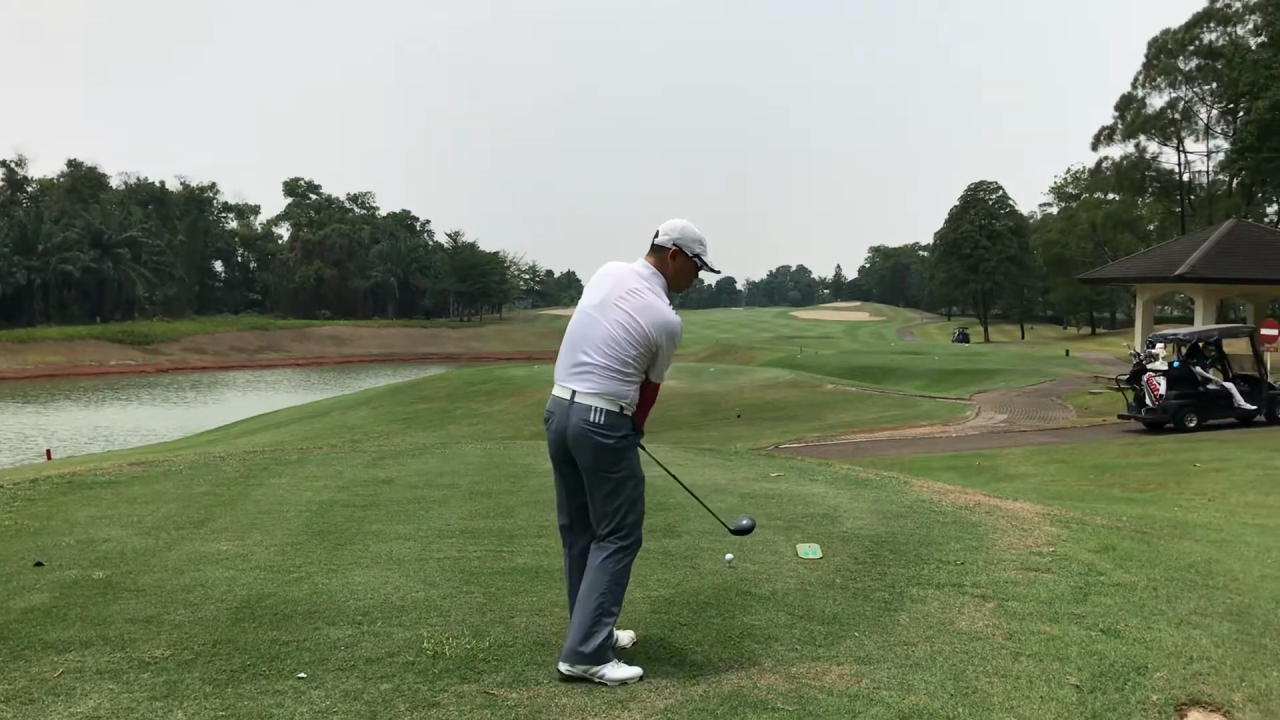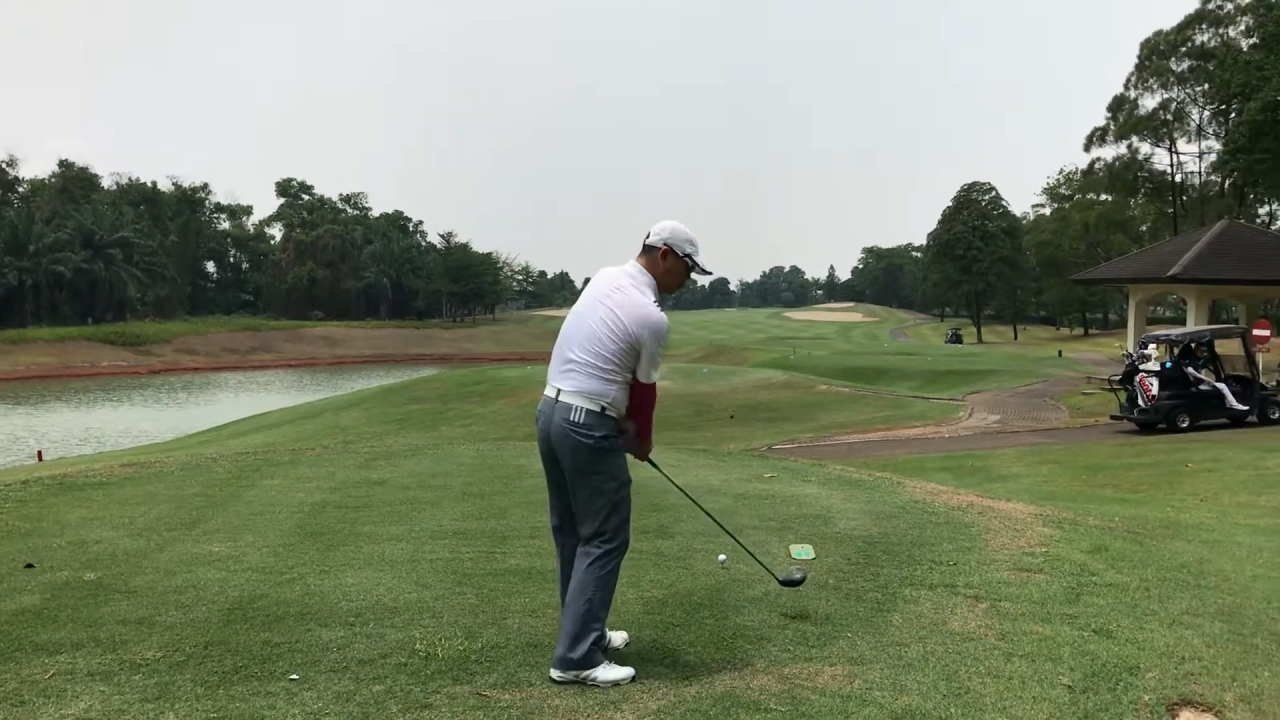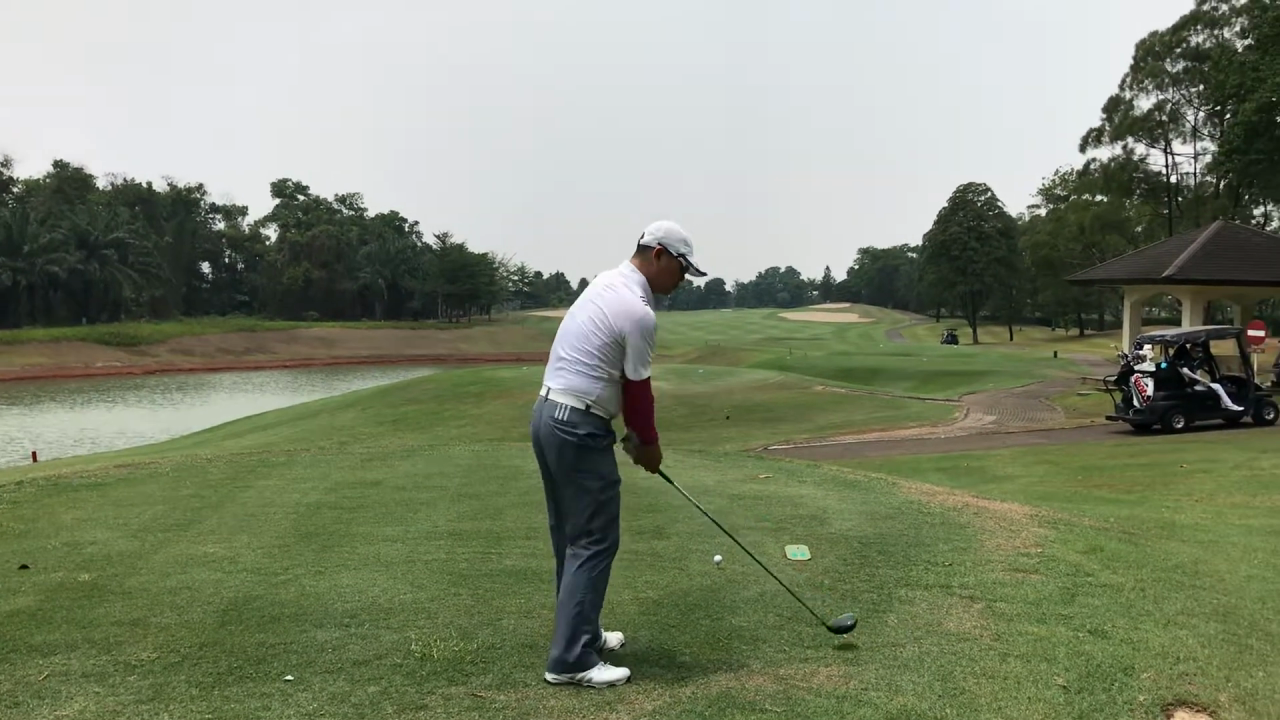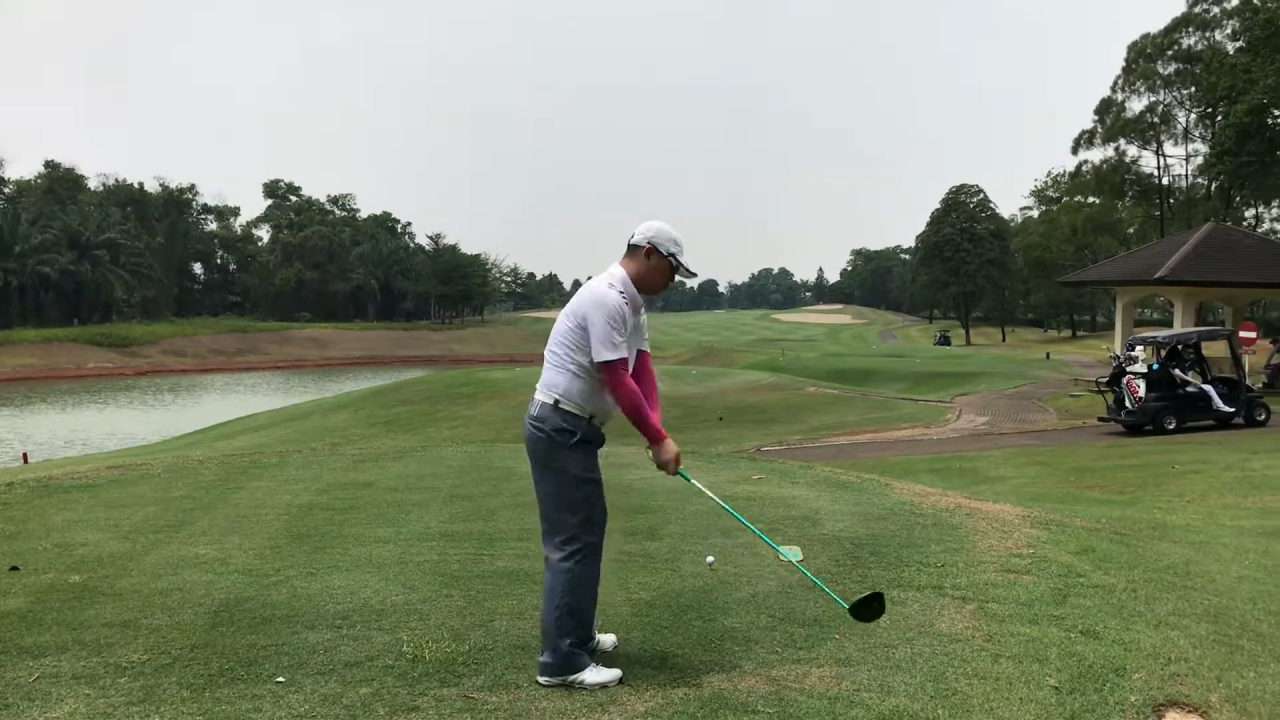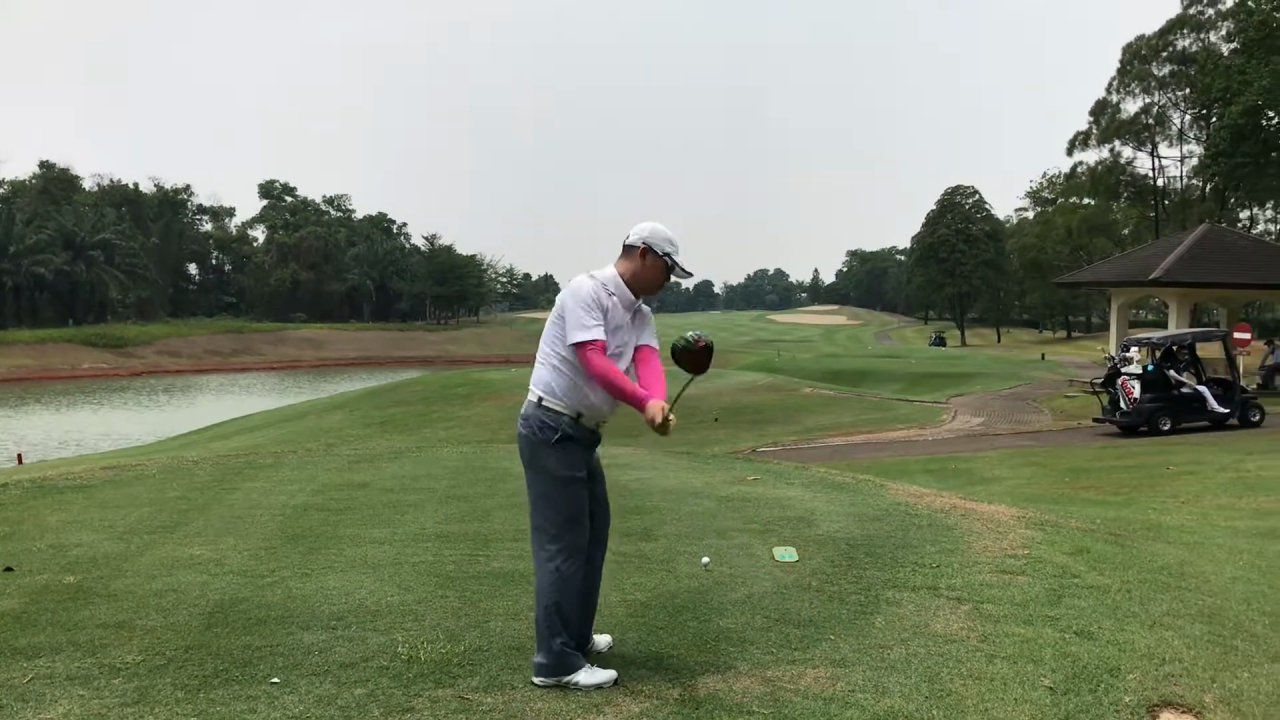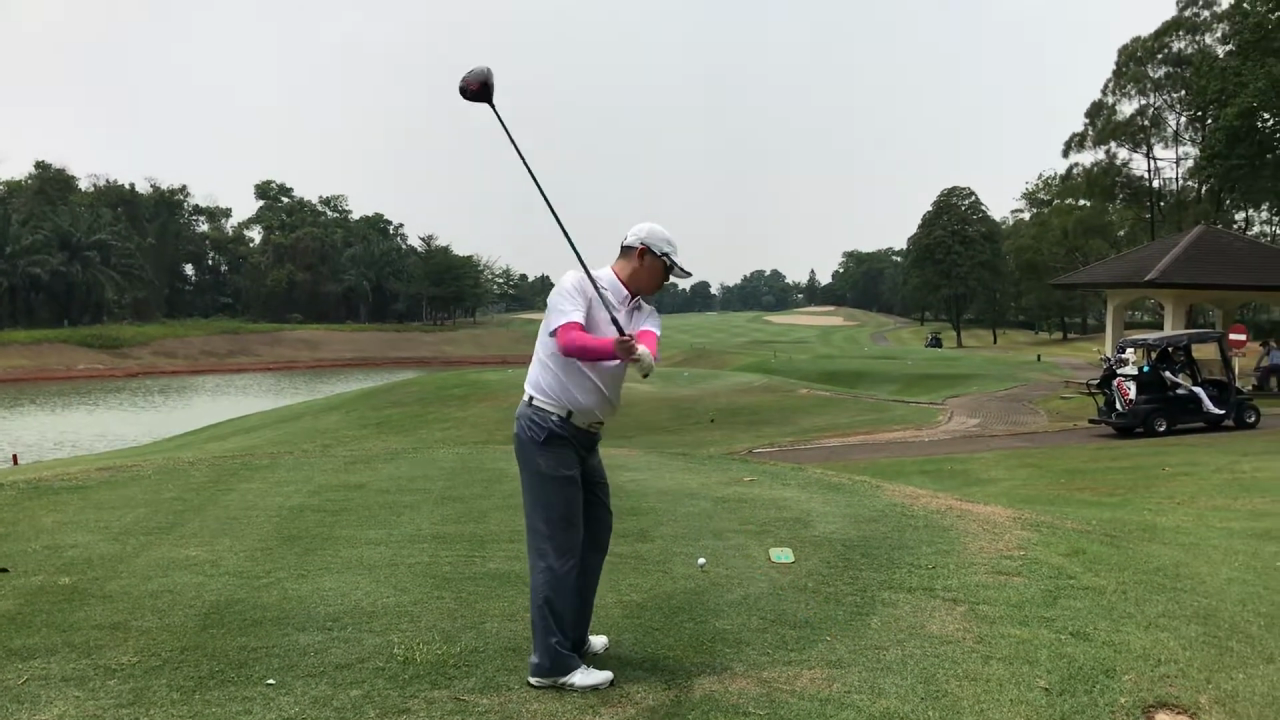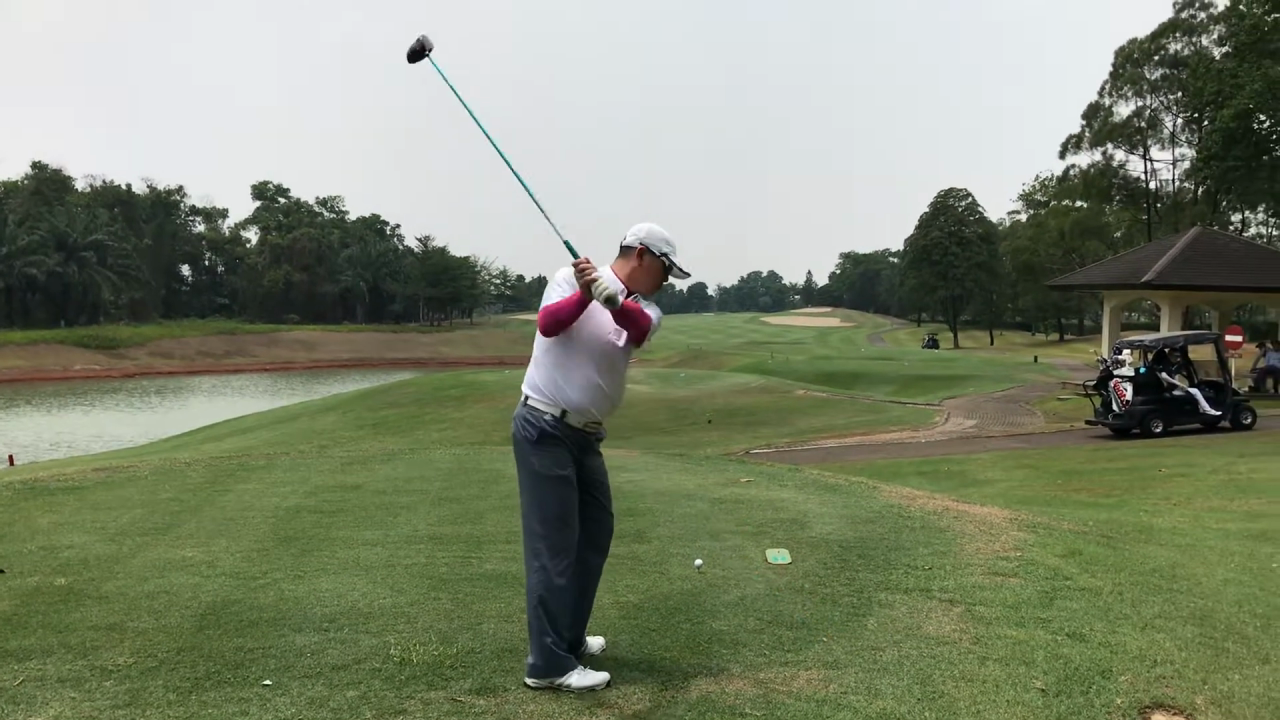
dt=0.1s
person 1, frame 1
left shoulder: (607, 274)
right shoulder: (665, 320)
right elbow: (648, 389)
right wrist: (634, 423)
left hip: (561, 412)
right hip: (603, 426)
left knee: (581, 532)
right knee: (617, 538)
left ankle: (590, 629)
right ankle: (584, 652)
person 1, frame 2
left shoulder: (605, 279)
right shoulder: (652, 319)
right elbow: (643, 392)
left wrist: (622, 423)
right wrist: (641, 437)
left hip: (552, 413)
right hip: (589, 426)
left knee: (573, 533)
right knee: (604, 540)
left ankle: (582, 631)
right ankle: (574, 657)
person 1, frame 3
left shoulder: (609, 285)
right shoulder: (636, 312)
right elbow: (638, 393)
left wrist: (637, 434)
right wrist: (646, 444)
left hip: (555, 419)
right hip: (578, 428)
left knee: (574, 534)
right knee: (592, 541)
left ankle: (580, 633)
right ankle: (569, 659)
person 1, frame 4
left shoulder: (628, 304)
right shoulder: (607, 299)
left elbow: (643, 373)
right elbow: (618, 384)
left wrist: (658, 429)
right wrist: (657, 441)
left hip: (556, 423)
right hip: (562, 428)
left knee: (577, 533)
right knee: (574, 541)
left ankle: (575, 635)
right ankle: (560, 661)
person 1, frame 5
left shoulder: (641, 314)
right shoulder: (586, 289)
left elbow: (650, 361)
right elbow: (595, 362)
left wrist: (659, 402)
right wrist: (642, 404)
left hip: (579, 433)
right hip: (552, 429)
left knee: (590, 534)
right knee: (562, 543)
left ankle: (573, 635)
right ankle: (556, 662)
person 1, frame 6
left shoulder: (645, 312)
right shoulder: (577, 284)
left elbow: (648, 347)
right elbow: (570, 343)
left wrist: (640, 352)
right wrist: (617, 346)
left hip: (580, 435)
right hip: (547, 429)
left knee: (592, 535)
right knee: (557, 543)
left ankle: (570, 637)
right ankle: (551, 662)
person 1, frame 7
left shoulder: (648, 312)
right shoulder: (571, 282)
left elbow: (635, 325)
right elbow: (547, 324)
left wrist: (608, 290)
right wrist: (586, 294)
left hip: (586, 437)
right hip: (544, 430)
left knee: (594, 537)
right knee: (554, 546)
left ankle: (566, 639)
right ankle: (548, 663)
